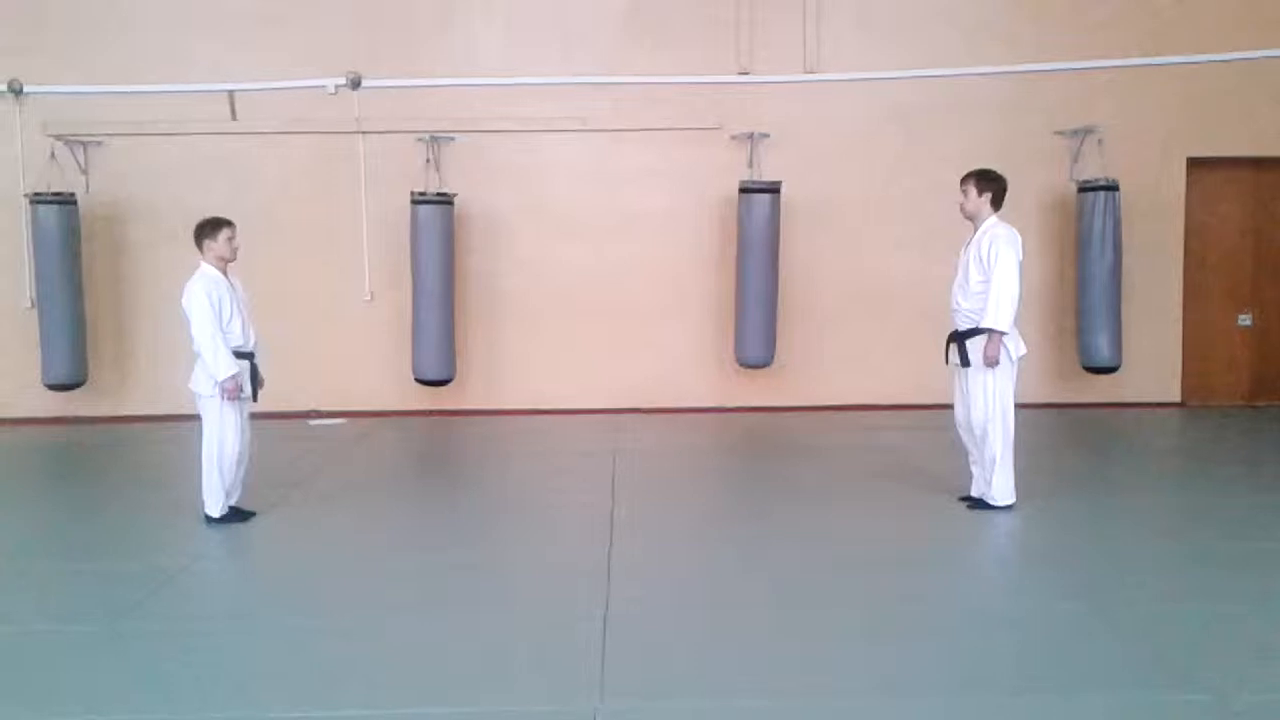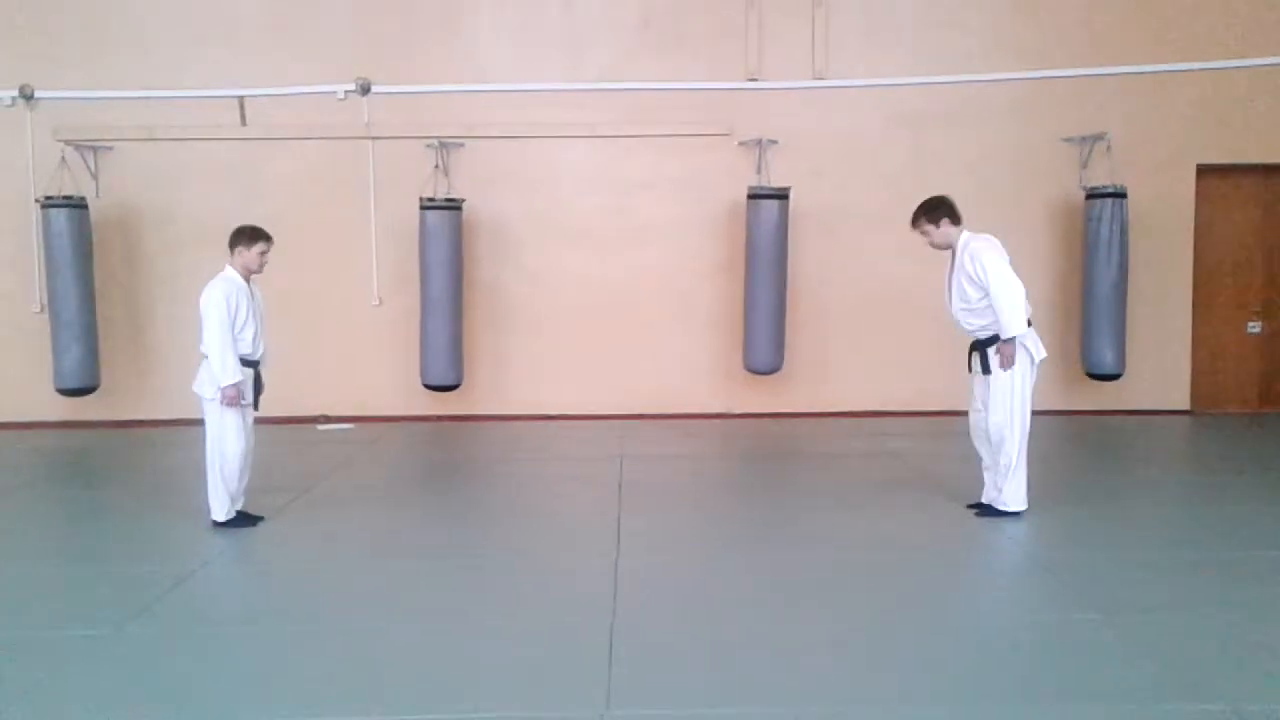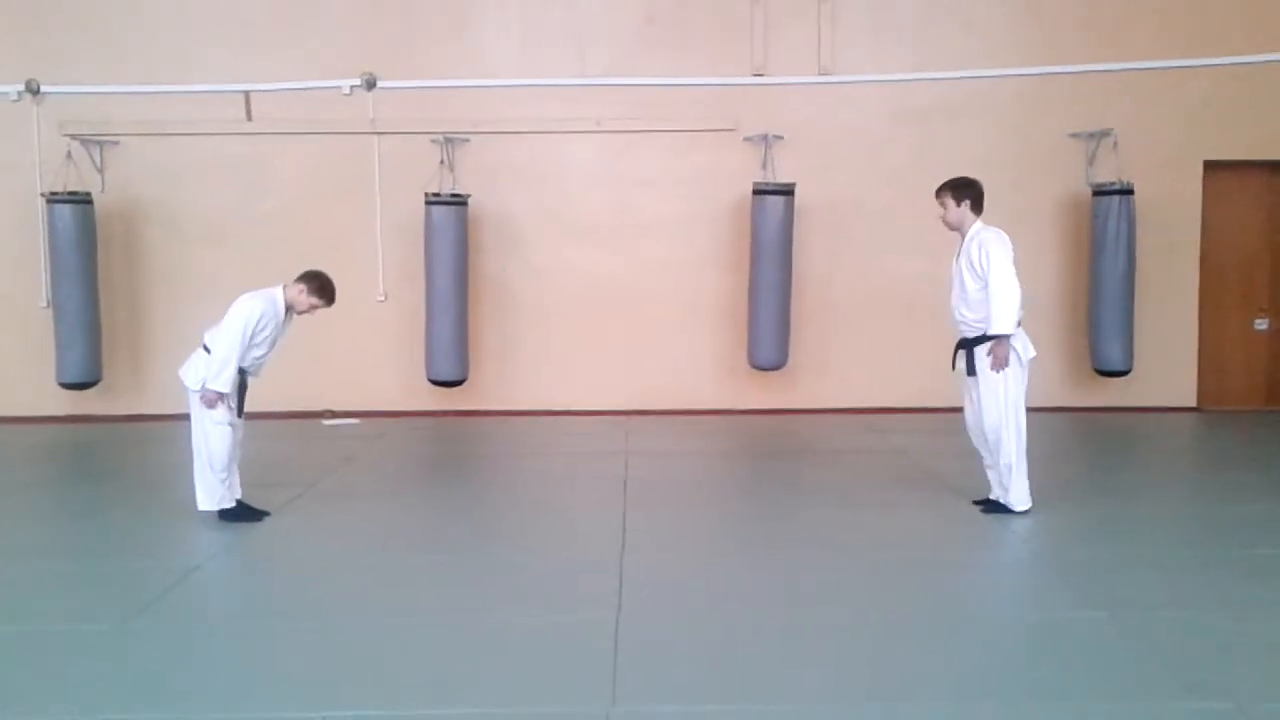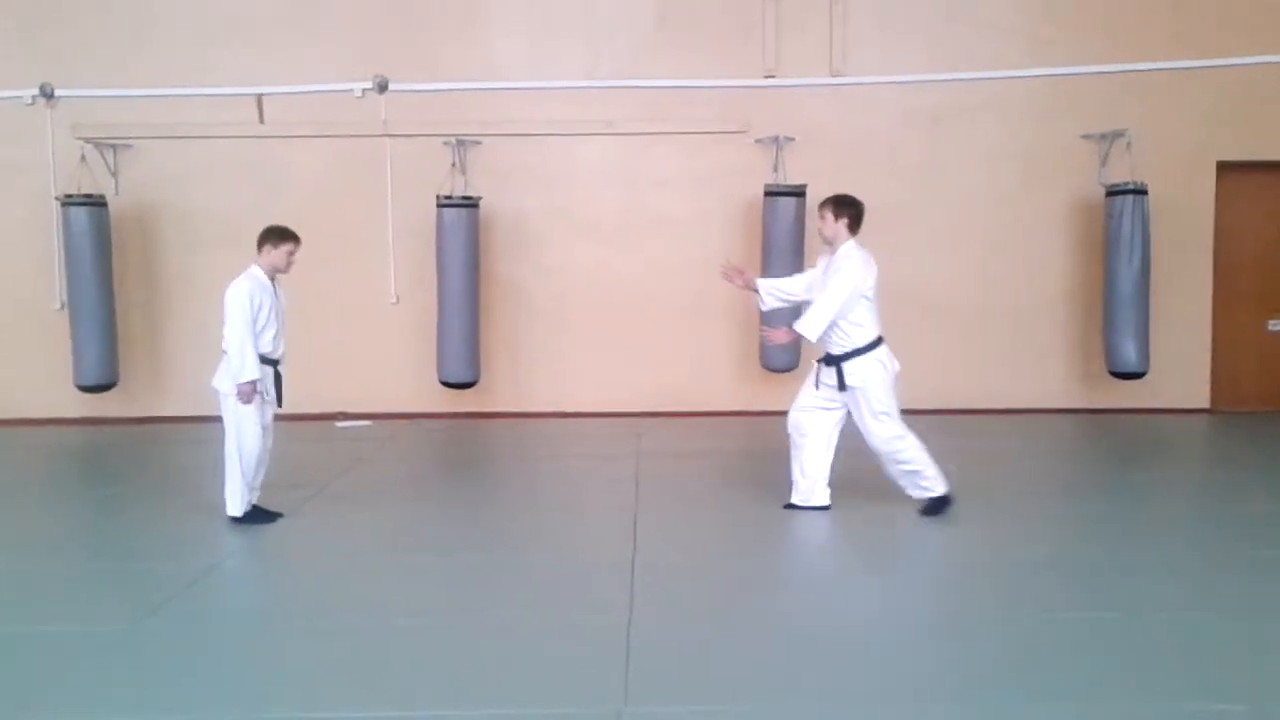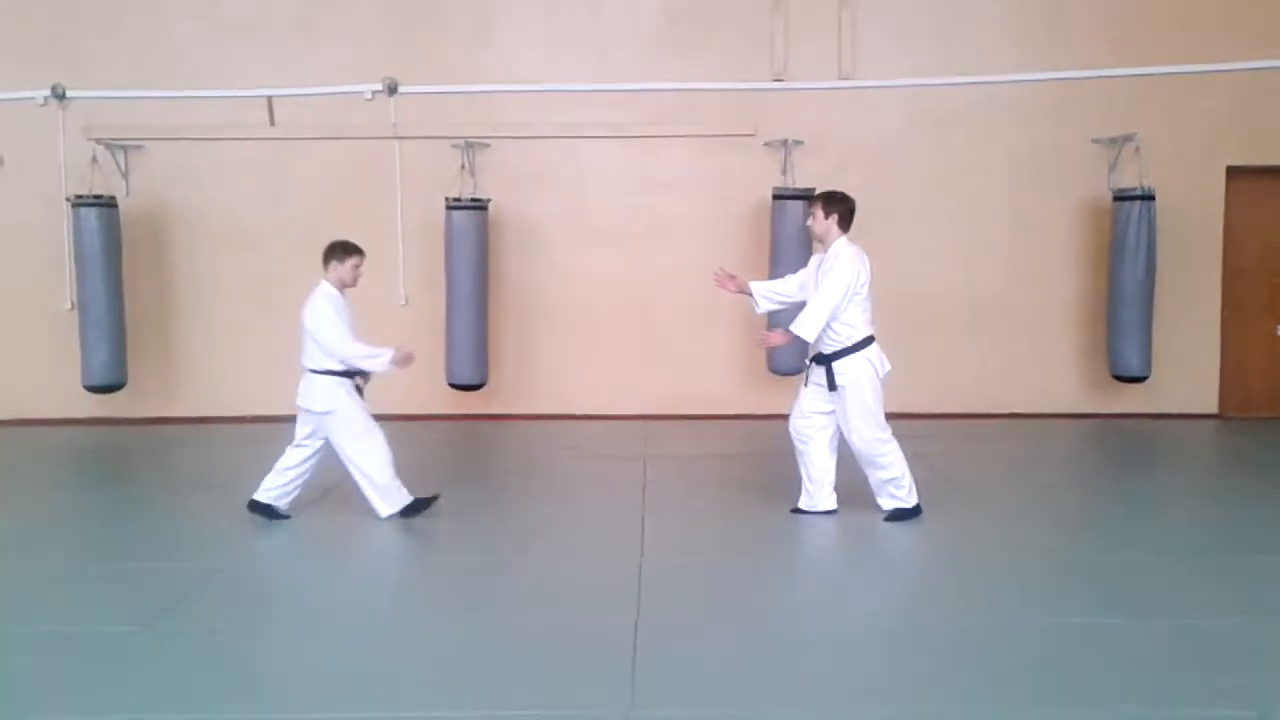
dt=1s
person 1, frame 1
left shoulder: (1000, 236)
right shoulder: (978, 238)
left elbow: (1005, 290)
left wrist: (994, 338)
left hip: (988, 342)
right hip: (968, 341)
left knee: (990, 418)
right knee: (968, 418)
left ankle: (999, 494)
right ankle: (983, 487)
person 1, frame 2
left shoulder: (980, 248)
right shoulder: (962, 255)
left elbow: (1010, 292)
left wrist: (1010, 340)
right wrist: (987, 345)
left hip: (1008, 348)
right hip: (986, 349)
left knee: (1005, 424)
right knee: (982, 422)
left ankle: (1009, 500)
right ankle: (994, 494)
person 1, frame 3
left shoulder: (990, 241)
right shoulder: (969, 245)
left elbow: (1005, 291)
left wrist: (1002, 340)
left hip: (996, 347)
right hip: (975, 348)
left knee: (1000, 424)
right knee: (979, 423)
left ankle: (1015, 499)
right ankle: (1002, 492)
person 1, frame 4
left shoulder: (857, 262)
right shoulder: (830, 262)
left elbow: (829, 304)
right elbow: (798, 287)
left wrist: (792, 334)
right wrist: (753, 284)
left hip: (862, 365)
right hip: (834, 365)
left knee: (885, 433)
right knee: (803, 421)
left ankle: (934, 491)
right ankle: (811, 496)
person 1, frame 5
left shoulder: (850, 258)
right shoulder: (822, 261)
left elbow: (825, 304)
right elbow: (792, 287)
left wrist: (789, 334)
right wrist: (744, 288)
left hip: (853, 363)
right hip: (828, 363)
left knee: (869, 437)
right knee: (807, 426)
left ankle: (904, 501)
right ankle: (818, 500)
person 2, frame 1
left shoulder: (230, 282)
right shoulder: (201, 286)
right elbow: (208, 337)
left wrist: (252, 369)
right wrist: (227, 375)
left hip: (239, 371)
right hip: (219, 377)
left knee: (238, 442)
right knee: (223, 443)
left ankle: (228, 502)
right ankle: (216, 509)
person 2, frame 2
left shoulder: (250, 290)
right shoulder: (220, 290)
right elbow: (218, 342)
left wrist: (255, 376)
right wrist: (229, 383)
left hip: (245, 378)
right hip: (225, 382)
left knee: (242, 447)
right knee: (228, 448)
left ankle: (233, 507)
right ankle: (222, 513)
person 2, frame 3
left shoulder: (285, 311)
right shoulder: (258, 305)
right elbow: (228, 346)
left wrist: (225, 386)
right wrist: (214, 387)
left hip: (231, 375)
right hip: (209, 374)
left knee: (231, 439)
right knee: (217, 440)
left ankle: (231, 498)
right ankle: (222, 504)
person 2, frame 4
left shoulder: (273, 287)
right shoulder: (245, 287)
right elbow: (238, 337)
right wrist: (246, 380)
left hip: (264, 376)
right hip: (244, 378)
left knee: (260, 442)
right knee: (246, 443)
left ankle: (248, 501)
right ankle: (239, 508)
person 2, frame 5
left shoulder: (332, 300)
right shoulder: (322, 304)
right elbow: (345, 348)
left wrist: (359, 372)
right wrist: (389, 357)
left hip: (325, 388)
right hip: (330, 390)
left knee: (305, 448)
right knee: (368, 444)
left ankle: (266, 499)
right ankle: (396, 503)
